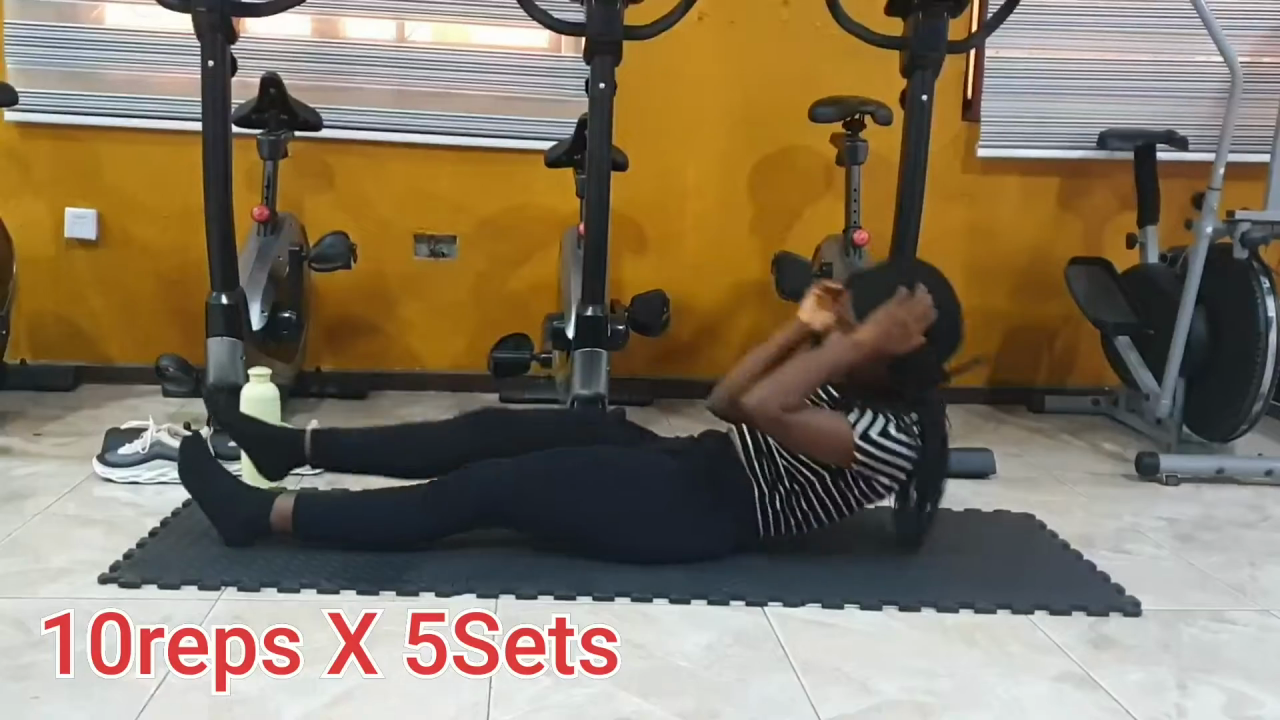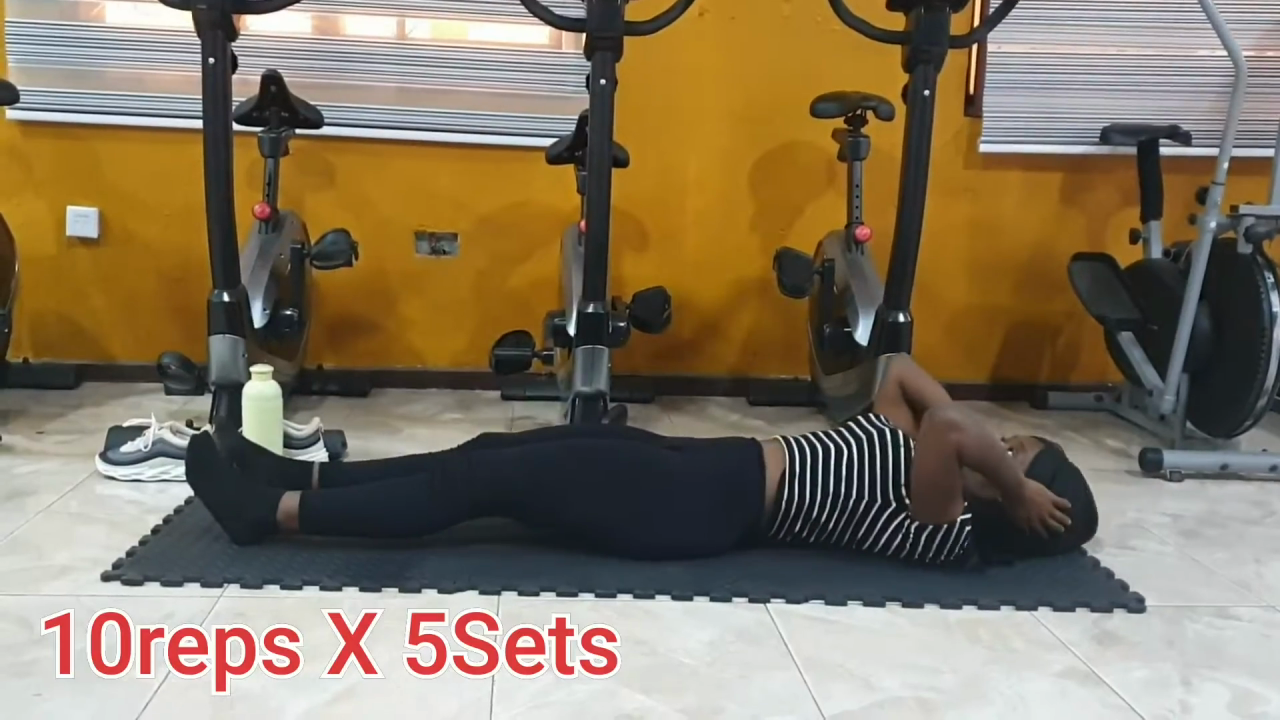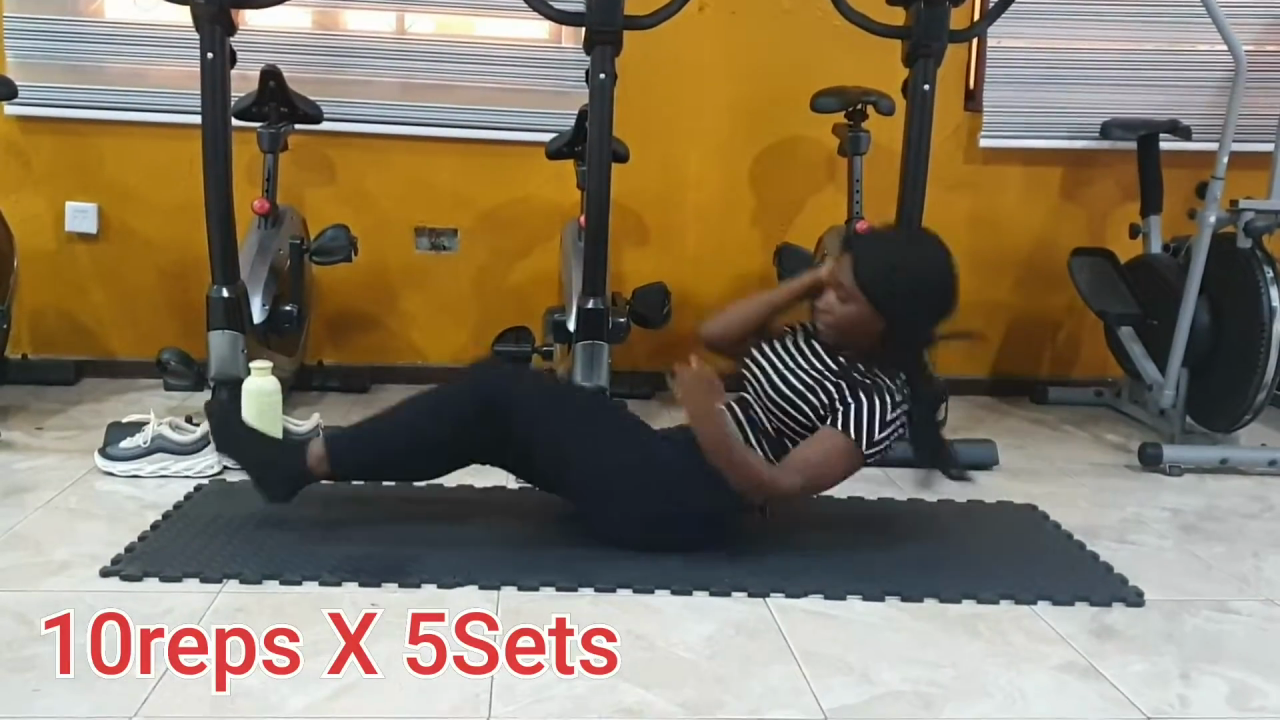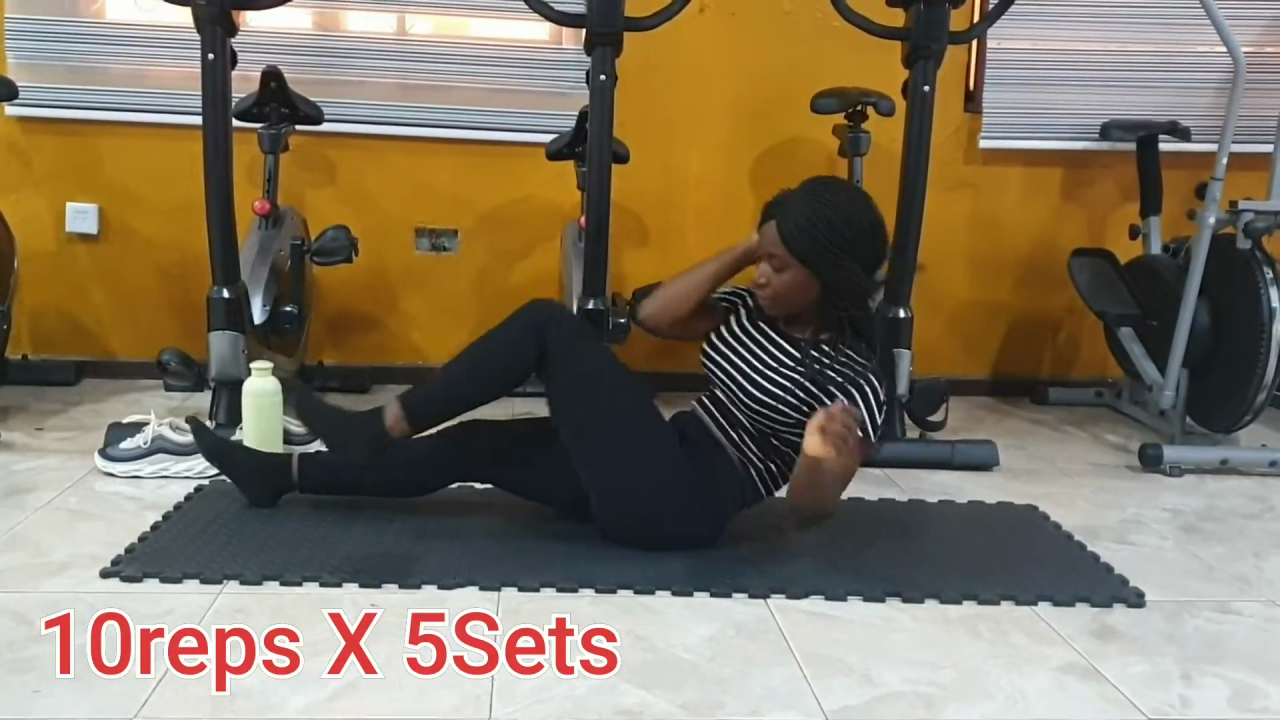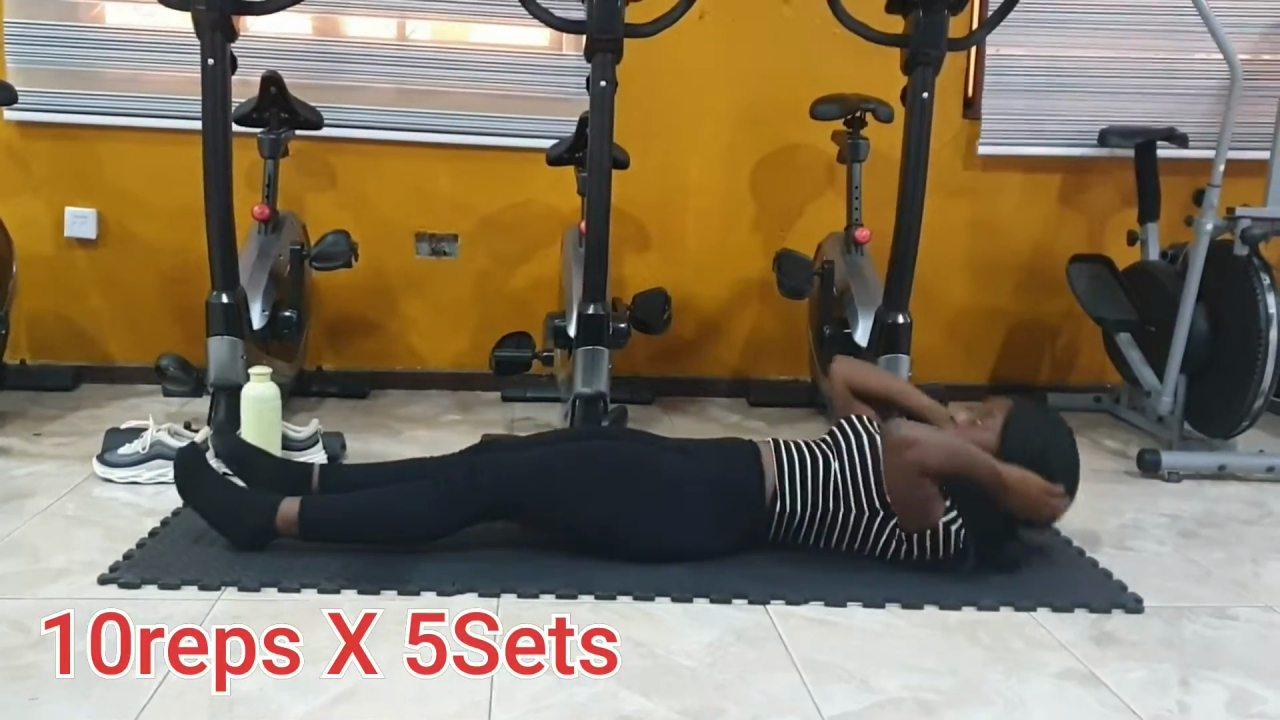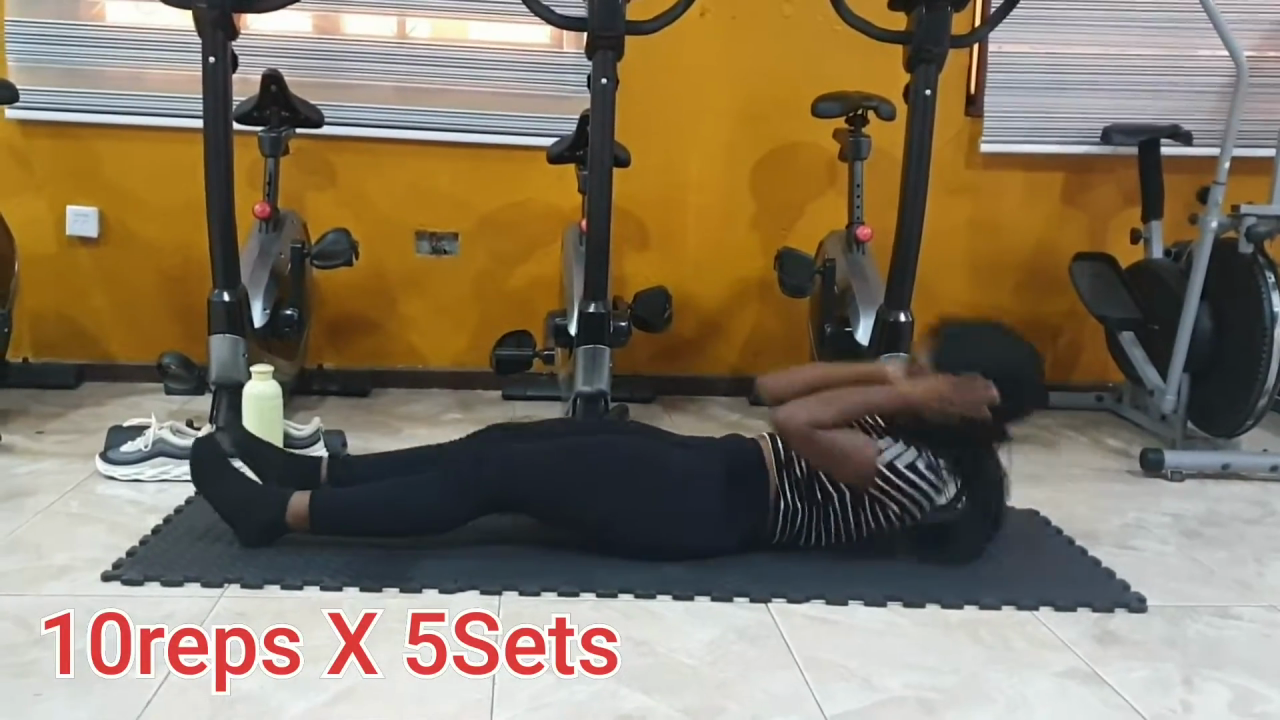
dt=0.7s
person 1, frame 1
left shoulder: (889, 437)
right shoulder: (854, 391)
left elbow: (761, 406)
right elbow: (724, 401)
left wrist: (858, 343)
right wrist: (803, 330)
left hip: (701, 515)
right hip: (686, 469)
left knee: (482, 490)
right knee: (491, 432)
left ankle: (264, 516)
right ankle: (298, 446)
person 1, frame 2
left shoulder: (945, 526)
right shoulder: (906, 450)
left elbow: (951, 431)
right elbow: (898, 370)
left wrist: (1013, 488)
right wrist: (978, 438)
left hip: (698, 508)
right hip: (701, 466)
left knee: (482, 483)
right knee: (490, 451)
left ankle: (271, 511)
right ankle: (304, 476)
person 1, frame 3
left shoulder: (875, 407)
right shoulder: (822, 340)
left elbow: (766, 484)
right elbow: (716, 334)
left wrist: (709, 421)
right wrist: (809, 281)
left hip: (679, 507)
right hip: (665, 465)
left knee: (496, 384)
right knee: (486, 429)
left ankle: (303, 461)
right ankle: (305, 458)
person 1, frame 4
left shoulder: (849, 381)
right shoulder: (755, 313)
left elbow: (810, 504)
right elbow: (653, 316)
left wrist: (823, 460)
right wrist: (742, 251)
left hip: (675, 507)
right hip: (652, 472)
left knee: (546, 323)
right knee: (466, 447)
left ankle: (388, 425)
right ankle: (282, 474)
person 1, frame 5
left shoulder: (935, 524)
right shoulder: (923, 456)
left elbow: (901, 445)
right elbow: (841, 370)
left wrist: (1003, 475)
right wrist: (941, 415)
left hip: (699, 512)
right hip: (701, 465)
left knee: (488, 485)
right knee: (496, 456)
left ankle: (273, 518)
right ankle: (304, 477)
person 1, frame 6
left shoulder: (925, 476)
right shoulder: (912, 429)
left elbow: (797, 425)
right elbow: (773, 388)
left wrist: (901, 396)
right wrist: (888, 380)
left hip: (713, 510)
right hip: (710, 472)
left knee: (495, 477)
right knee: (500, 443)
left ankle: (284, 511)
right ankle: (311, 472)
